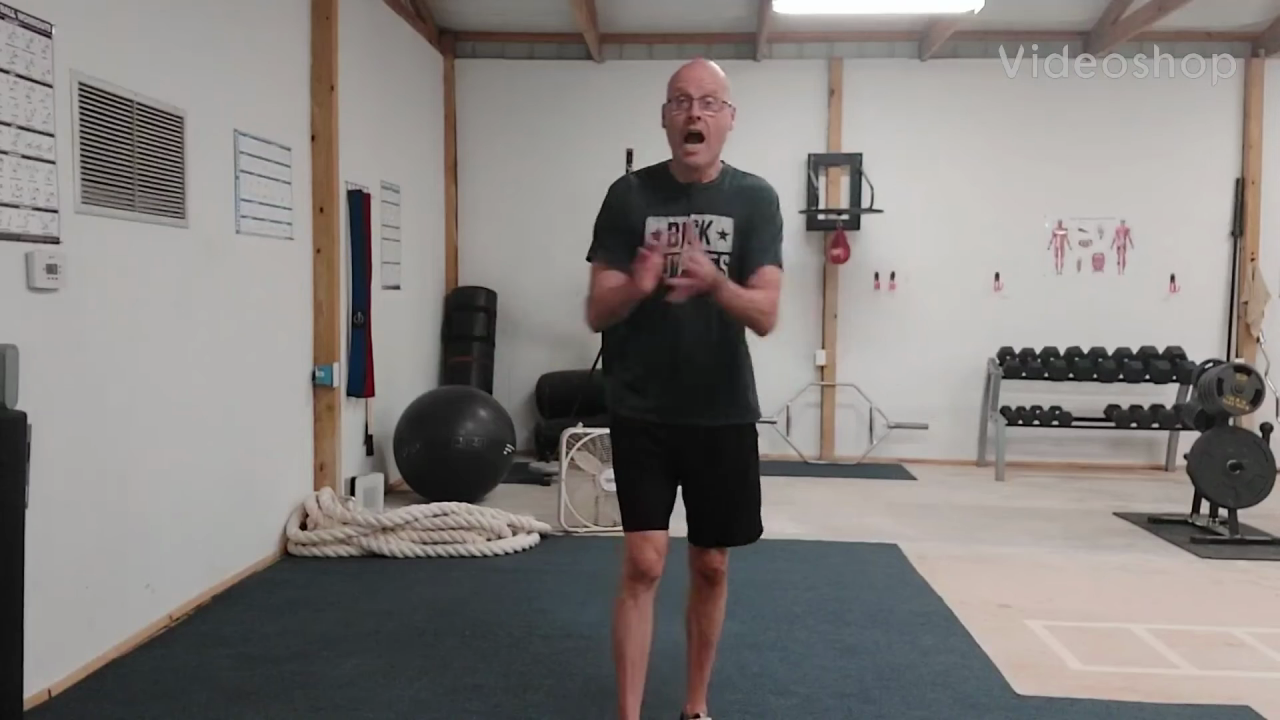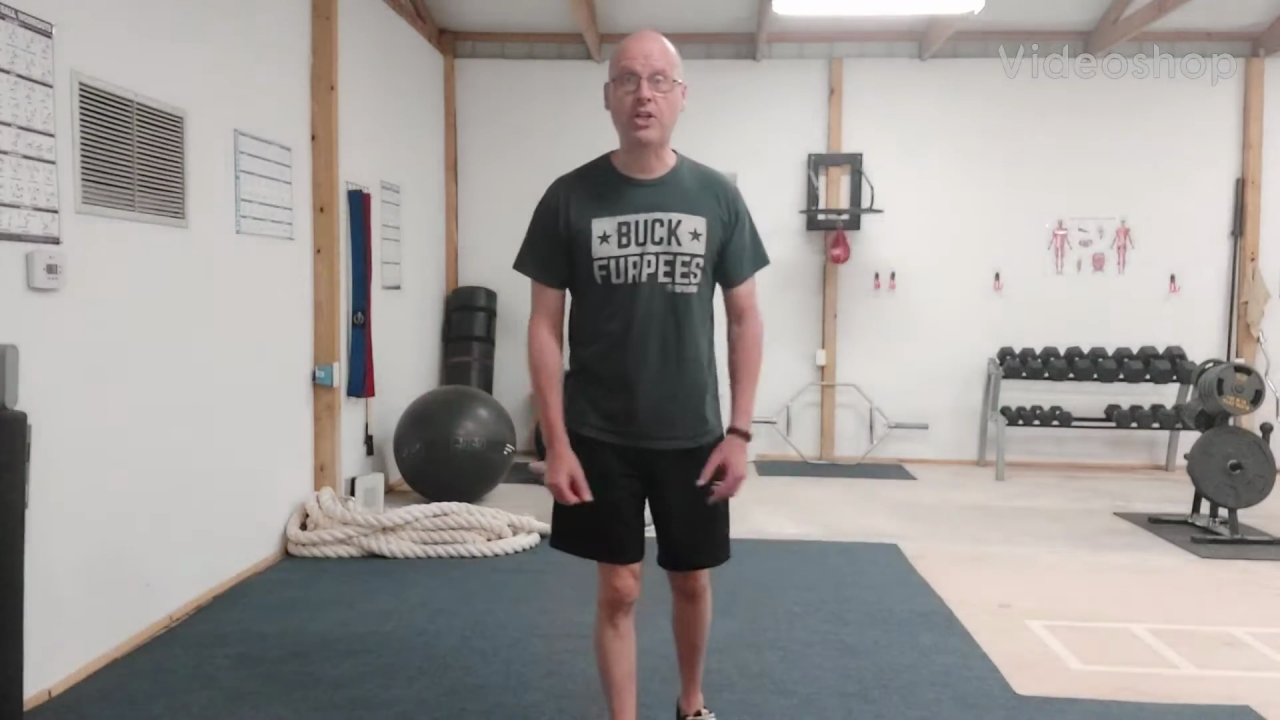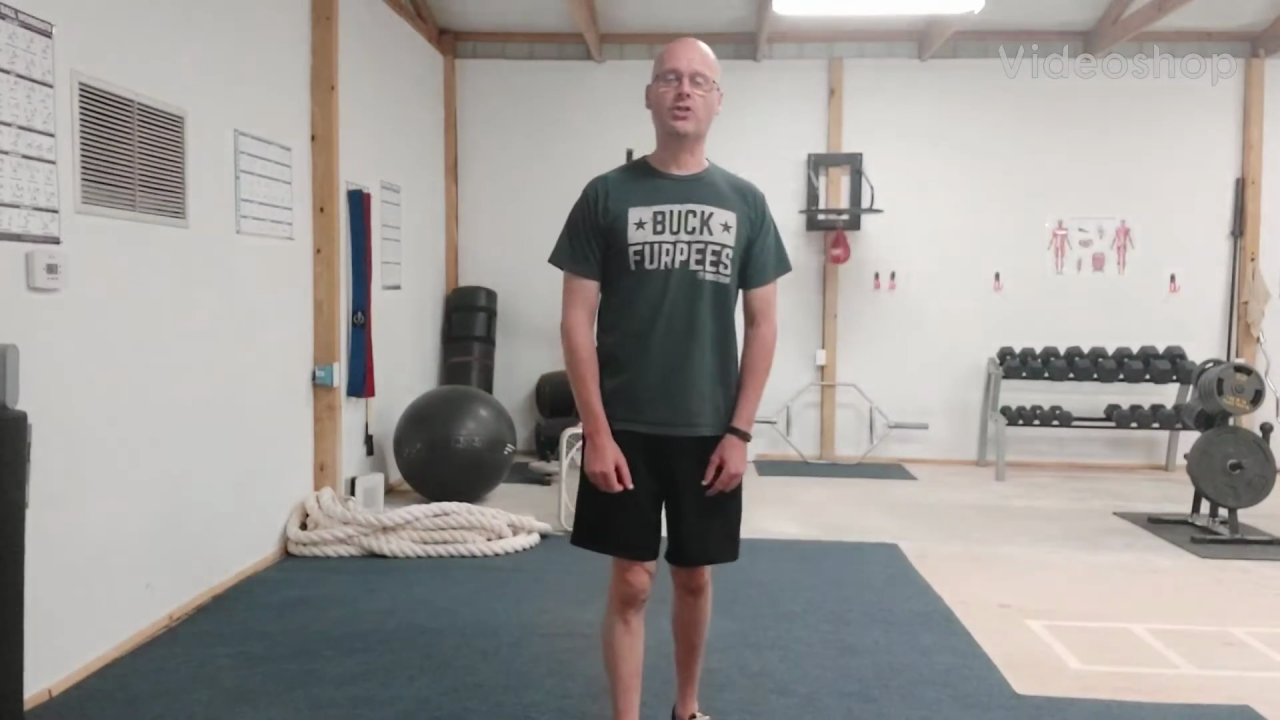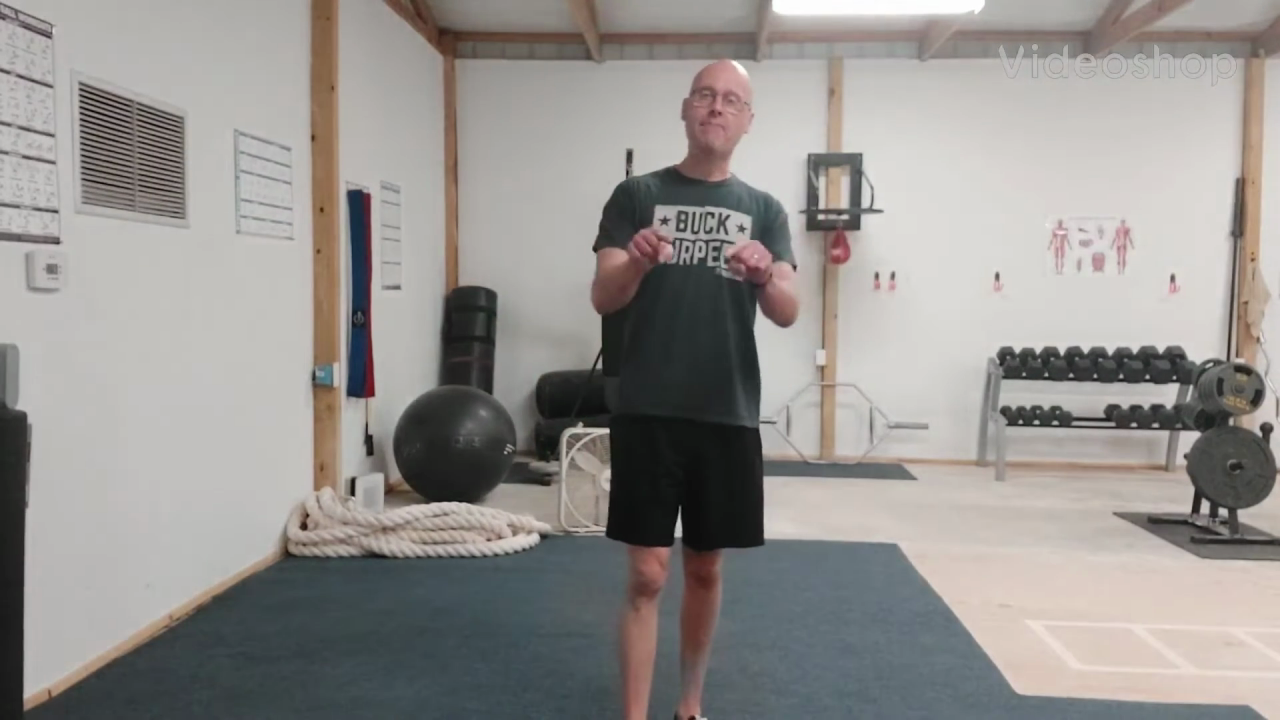
dt=1s
person 1, frame 1
left shoulder: (755, 198)
right shoulder: (630, 195)
left elbow: (764, 310)
right elbow: (599, 312)
left wrist: (712, 281)
right wrist: (637, 283)
left hip: (723, 416)
right hip: (641, 414)
left knee: (710, 567)
right knee: (643, 563)
person 1, frame 2
left shoulder: (717, 196)
right shoulder: (569, 199)
left elbow: (744, 315)
right elbow: (546, 325)
left wrist: (738, 429)
right wrist: (555, 441)
left hip: (692, 434)
right hip: (602, 436)
left knee: (692, 582)
right knee: (619, 589)
person 1, frame 3
left shoulder: (745, 201)
right shoulder: (607, 195)
left elbow: (761, 323)
right elbow: (578, 319)
left wrist: (739, 431)
right wrist: (597, 431)
left hip: (708, 430)
right hip: (626, 429)
left knee: (694, 578)
right knee: (631, 583)
person 1, frame 4
left shoulder: (762, 209)
right shoulder: (640, 195)
left elbow: (785, 311)
right elbow: (604, 297)
left wrist: (769, 273)
right wrist: (635, 261)
left hip: (728, 416)
right hip: (646, 414)
left knee: (705, 568)
right knee: (647, 573)
